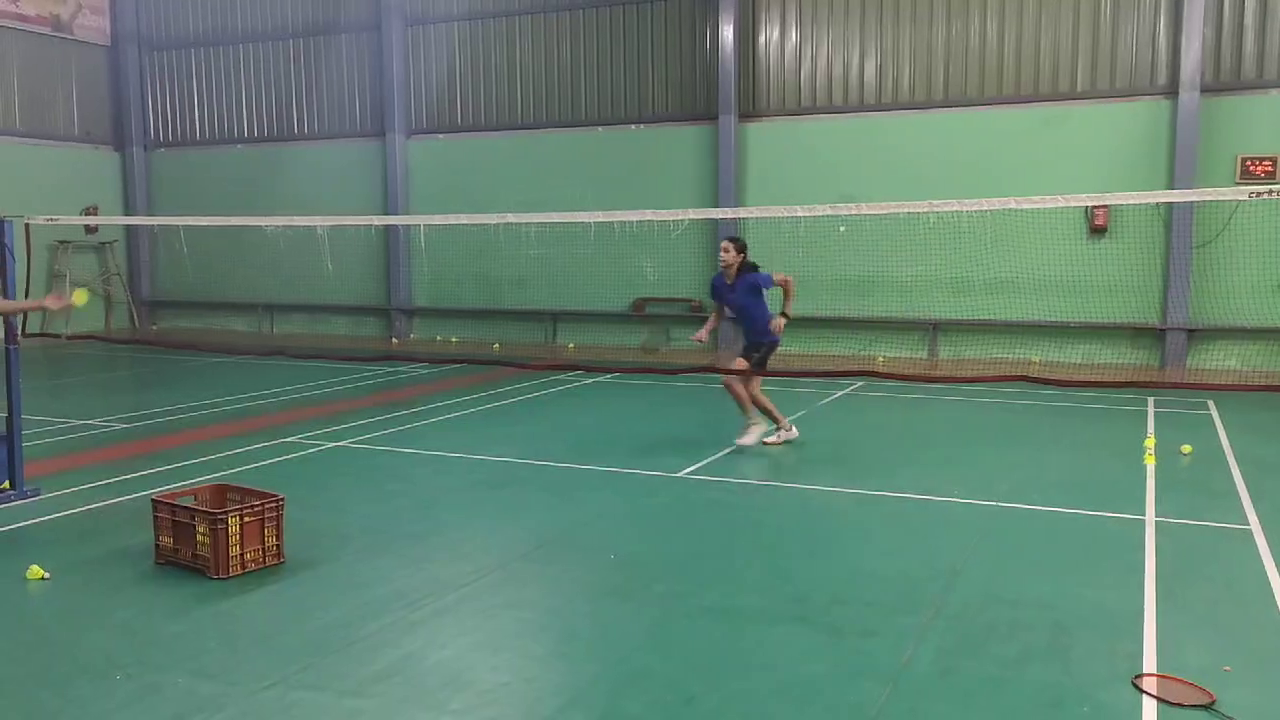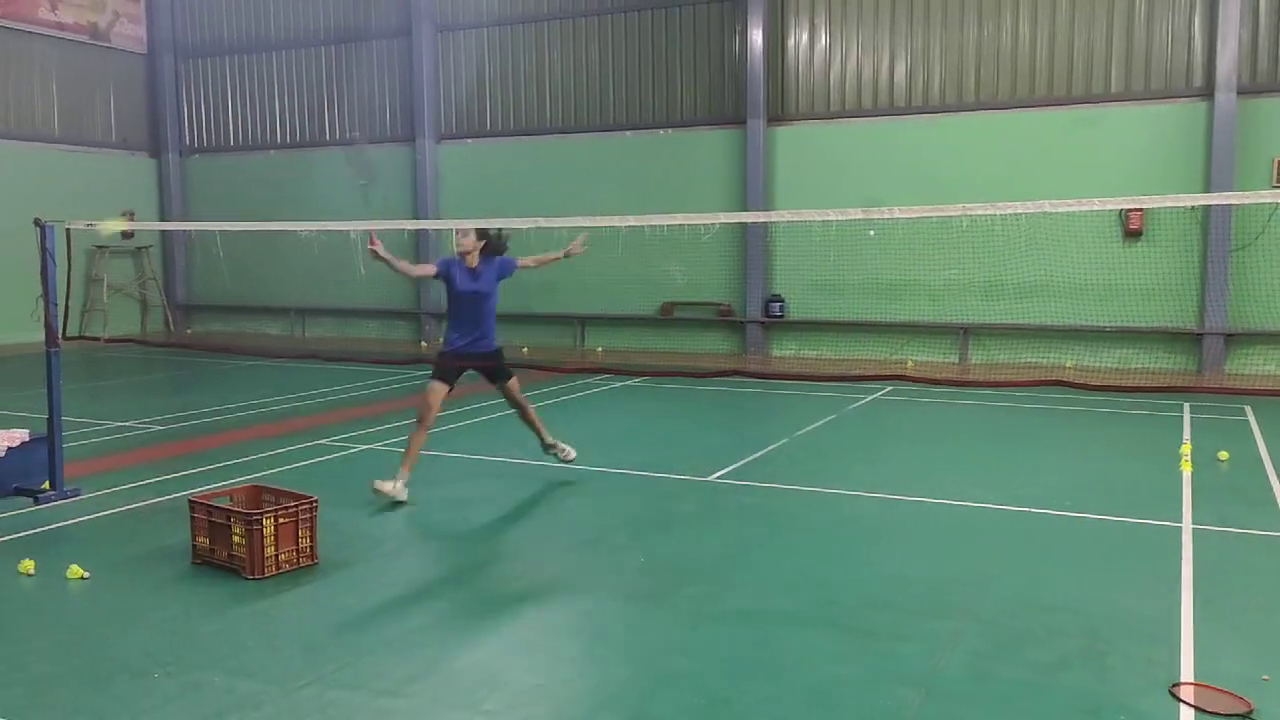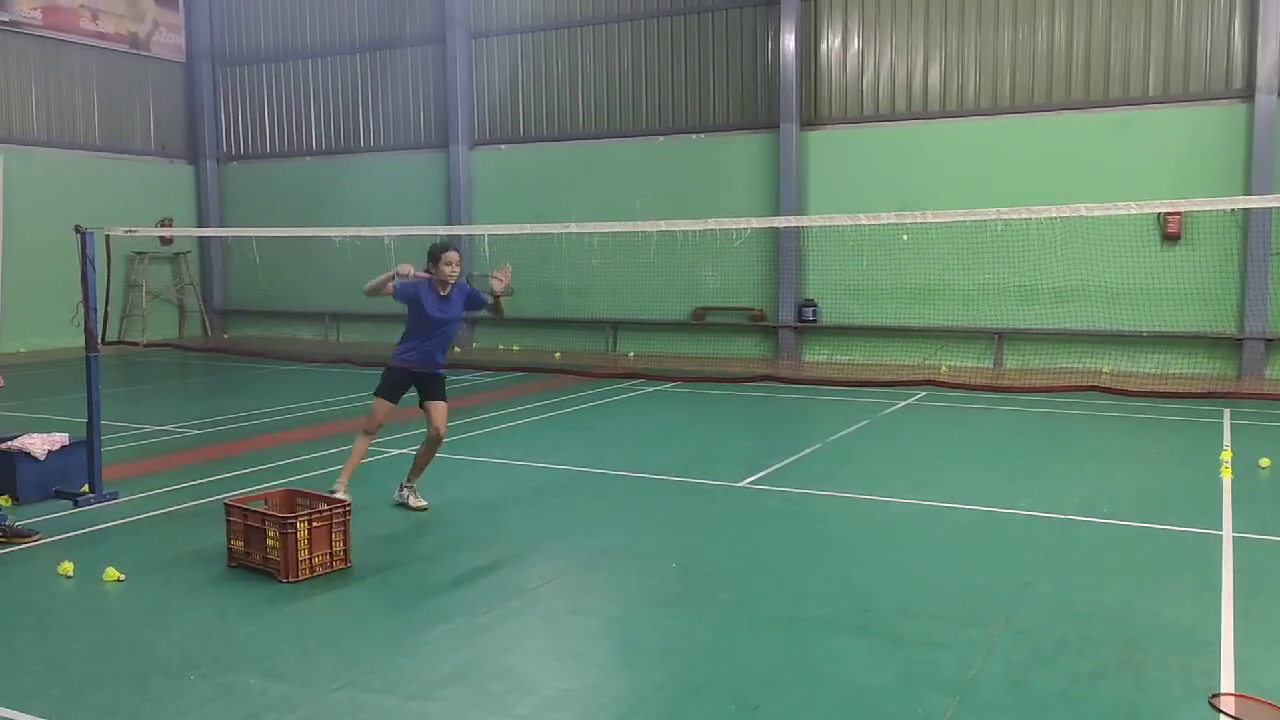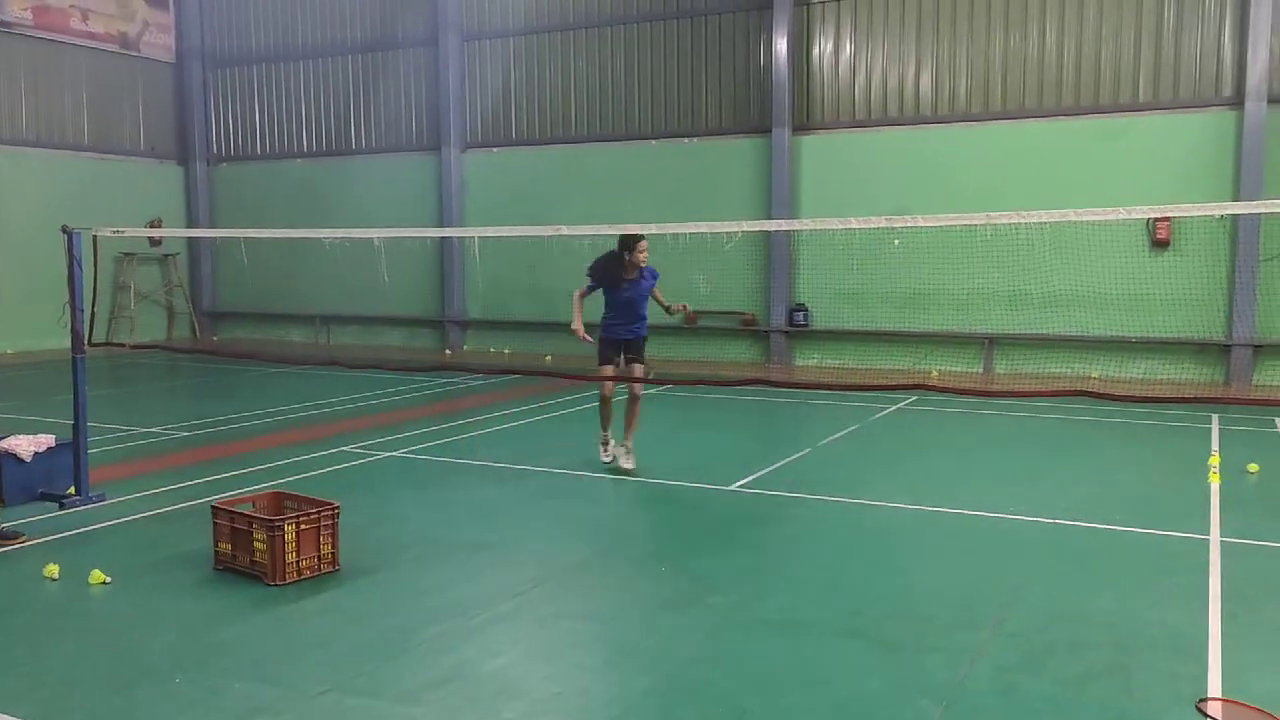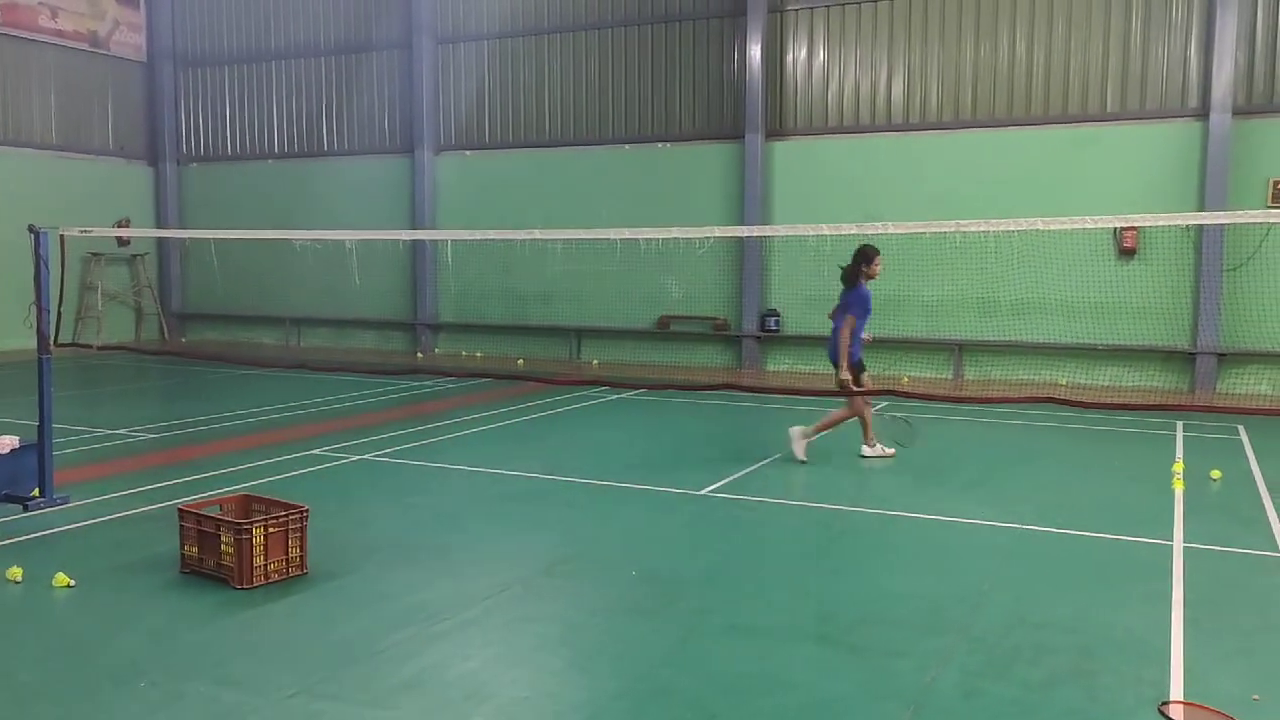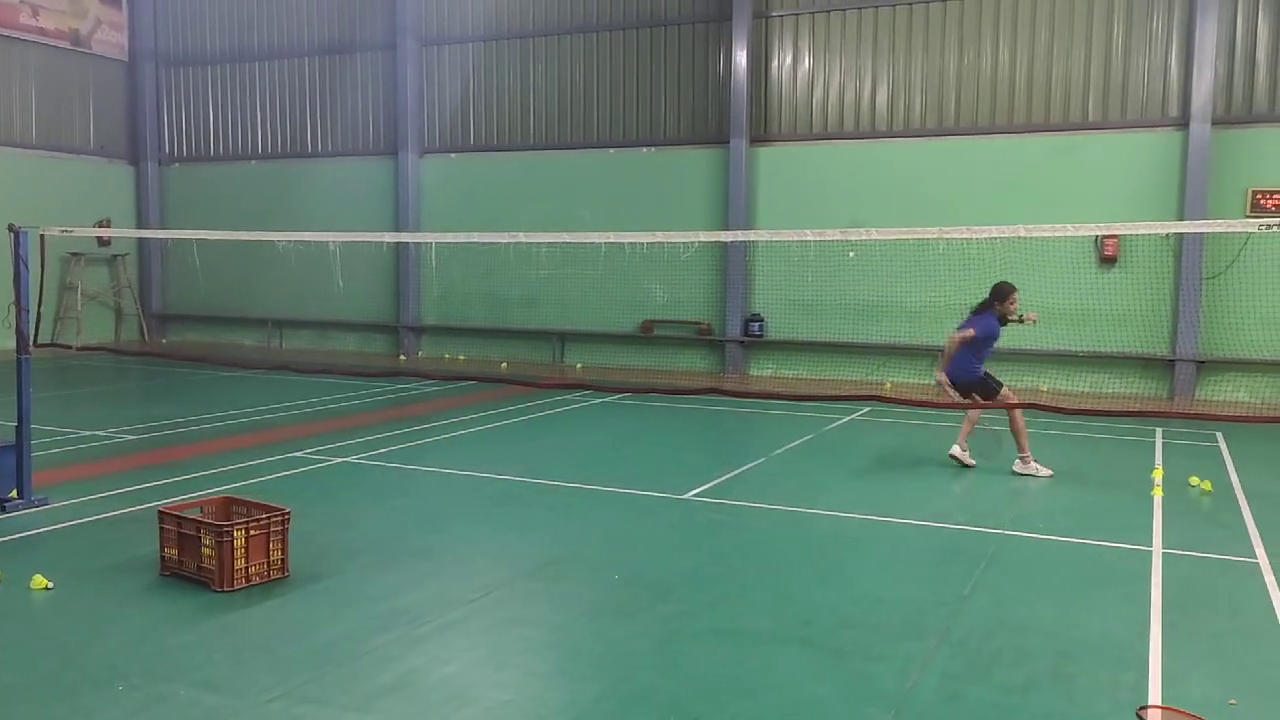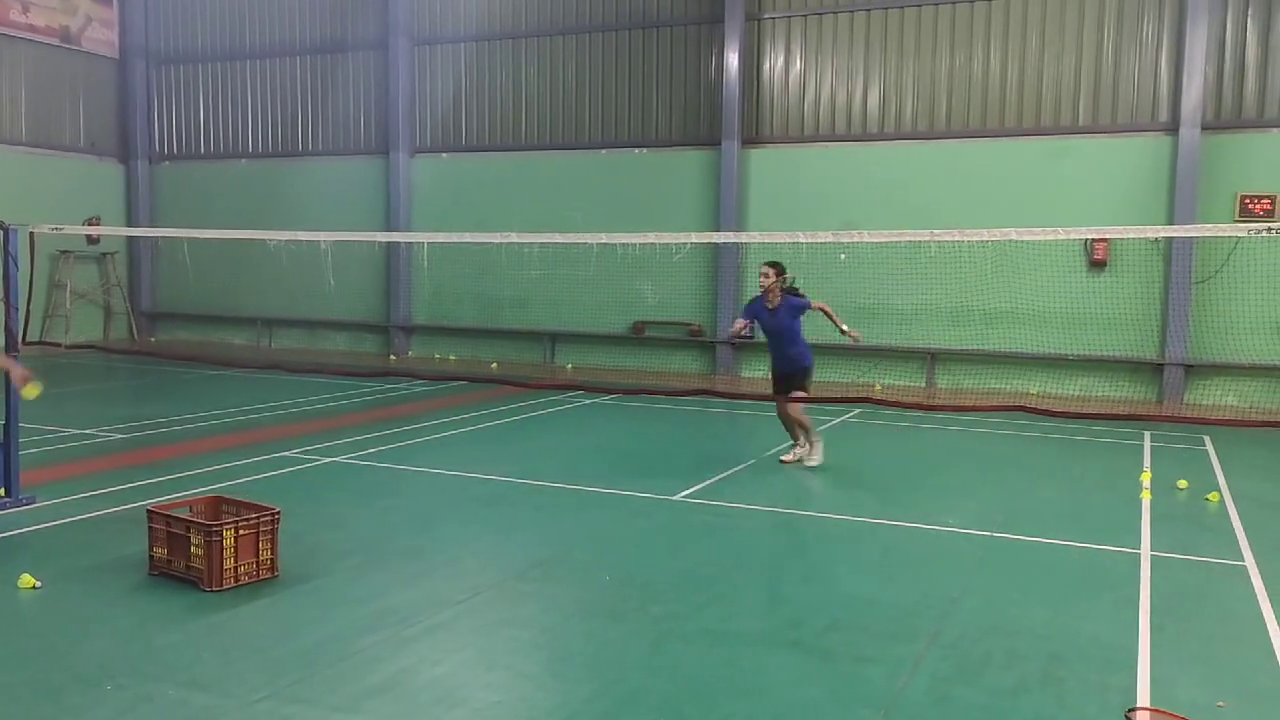
dt=0.7s
person 1, frame 1
left shoulder: (752, 279)
right shoulder: (718, 282)
left elbow: (788, 282)
right elbow: (718, 314)
left wrist: (784, 315)
right wrist: (705, 331)
left hip: (765, 338)
right hip: (750, 338)
left knee: (730, 380)
right knee: (752, 392)
left ankle: (754, 423)
right ankle: (785, 427)
person 1, frame 2
left shoulder: (496, 266)
right shoulder: (450, 266)
left elbow: (530, 262)
right elbow: (412, 271)
left wrist: (565, 254)
right wrist: (384, 256)
left hip: (487, 349)
right hip: (455, 351)
left knee: (519, 402)
right knee: (426, 416)
left ankle: (549, 442)
right ankle: (400, 480)
person 1, frame 3
left shoulder: (466, 293)
right shoulder: (416, 288)
left elbow: (498, 313)
right elbow: (370, 291)
left wrist: (497, 294)
right wrist: (393, 275)
left hip: (433, 371)
right hip: (402, 366)
left knee: (438, 433)
right knee: (370, 429)
left ankle: (408, 487)
right ankle: (340, 488)
person 1, frame 4
left shoulder: (648, 274)
right shoulder: (607, 275)
right elbow: (579, 294)
left wrist: (669, 308)
right wrist: (577, 321)
left hip: (635, 336)
right hip: (610, 336)
left knee: (635, 392)
right knee: (606, 393)
left ankle: (627, 445)
right ankle: (606, 439)
person 1, frame 5
left shoulder: (854, 288)
right shoulder: (861, 294)
left elbow: (834, 315)
right elbow: (844, 333)
right wrist: (843, 368)
left hip: (849, 350)
right hip: (846, 353)
left knee: (862, 397)
right knee: (855, 408)
left ankle: (870, 444)
right ankle: (803, 434)
person 1, frame 6
left shoulder: (987, 313)
right shoulder: (990, 326)
right elbow: (955, 339)
left wrist: (1021, 319)
right wrist: (941, 370)
left hip: (955, 372)
right hip: (968, 373)
left knee: (977, 402)
right knee: (1013, 404)
left ankle: (960, 447)
right ankle: (1025, 461)
person 1, frame 7
left shoulder: (793, 303)
right shoulder: (754, 306)
left elbow: (822, 307)
right elbow: (735, 331)
left wrist: (843, 328)
right wrist: (736, 330)
left hip: (801, 363)
right hip: (780, 365)
left knee: (793, 413)
right knee: (783, 412)
left ankle: (814, 440)
right ankle: (800, 445)
